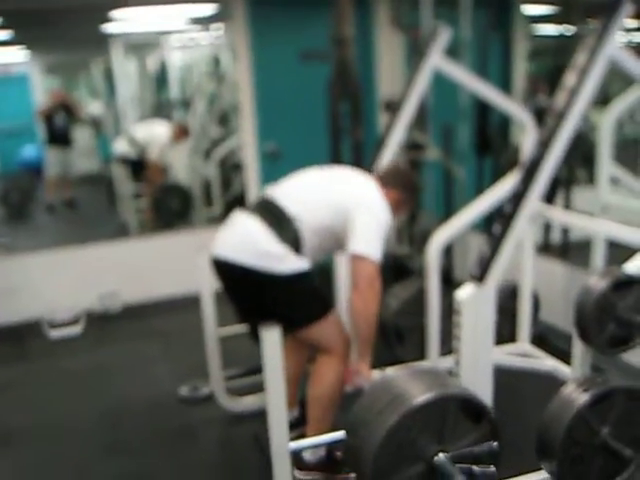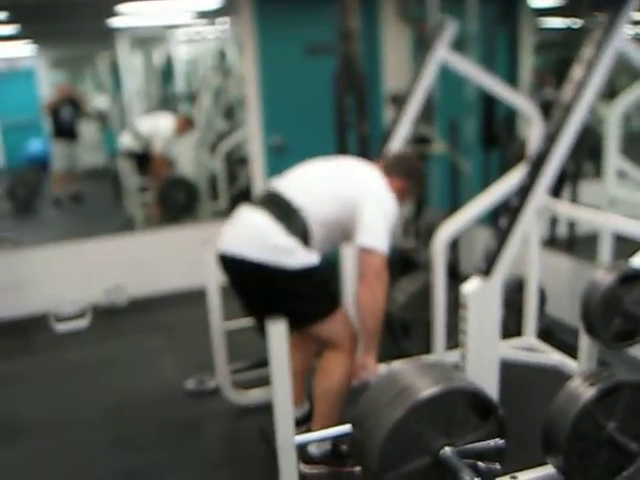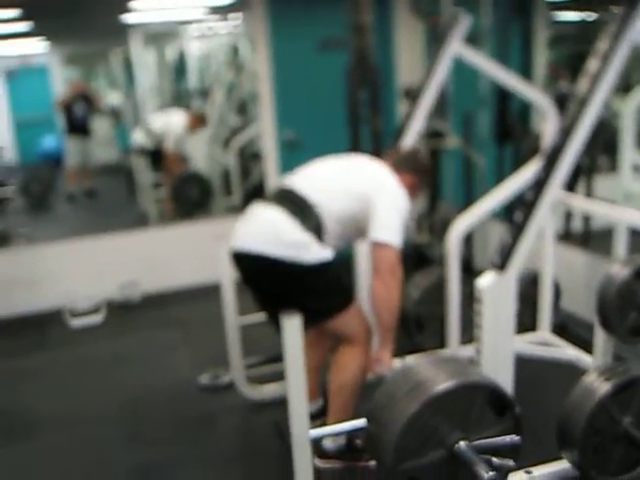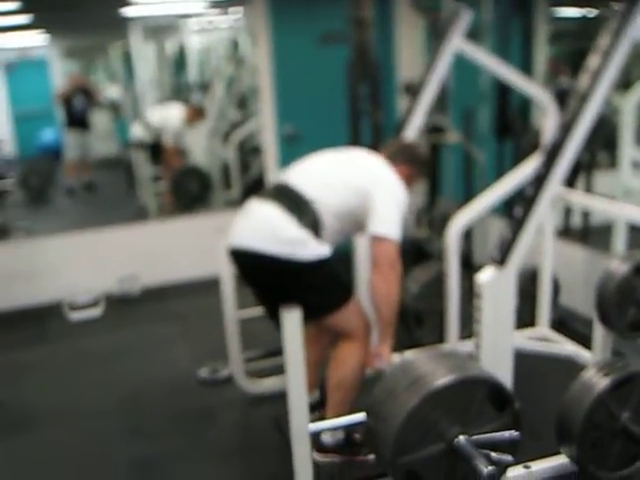
dt=0.2s
person 1, frame 1
left shoulder: (346, 180)
right shoulder: (373, 205)
right elbow: (365, 287)
right wrist: (363, 361)
left hip: (227, 247)
right hip: (264, 259)
left knee: (296, 333)
right knee: (333, 346)
left ankle: (286, 424)
person 1, frame 2
left shoulder: (347, 169)
right shoulder: (380, 196)
right elbow: (372, 278)
right wrist: (369, 354)
left hip: (233, 243)
right hip: (274, 254)
left knee: (304, 329)
right knee: (341, 341)
left ankle: (295, 418)
right ankle: (319, 449)
person 1, frame 3
left shoulder: (354, 167)
right shoulder: (392, 192)
right elbow: (386, 273)
right wrist: (385, 349)
left hip: (246, 241)
right hip: (288, 250)
left knee: (318, 325)
right knee: (355, 337)
left ankle: (310, 412)
right ankle: (334, 444)
person 1, frame 4
left shoulder: (348, 160)
right shoulder: (389, 185)
right elbow: (385, 267)
right wrist: (385, 344)
left hip: (243, 238)
right hip: (286, 246)
left knee: (317, 319)
right knee: (354, 332)
right ankle: (332, 438)
